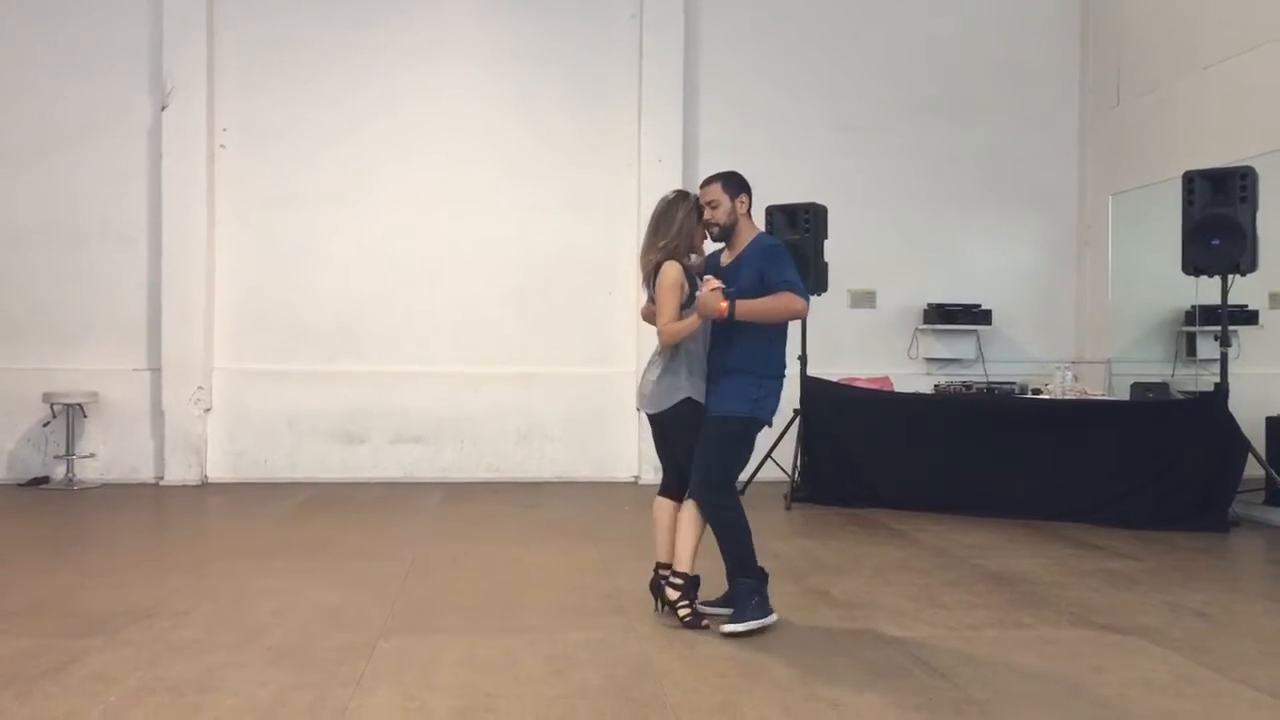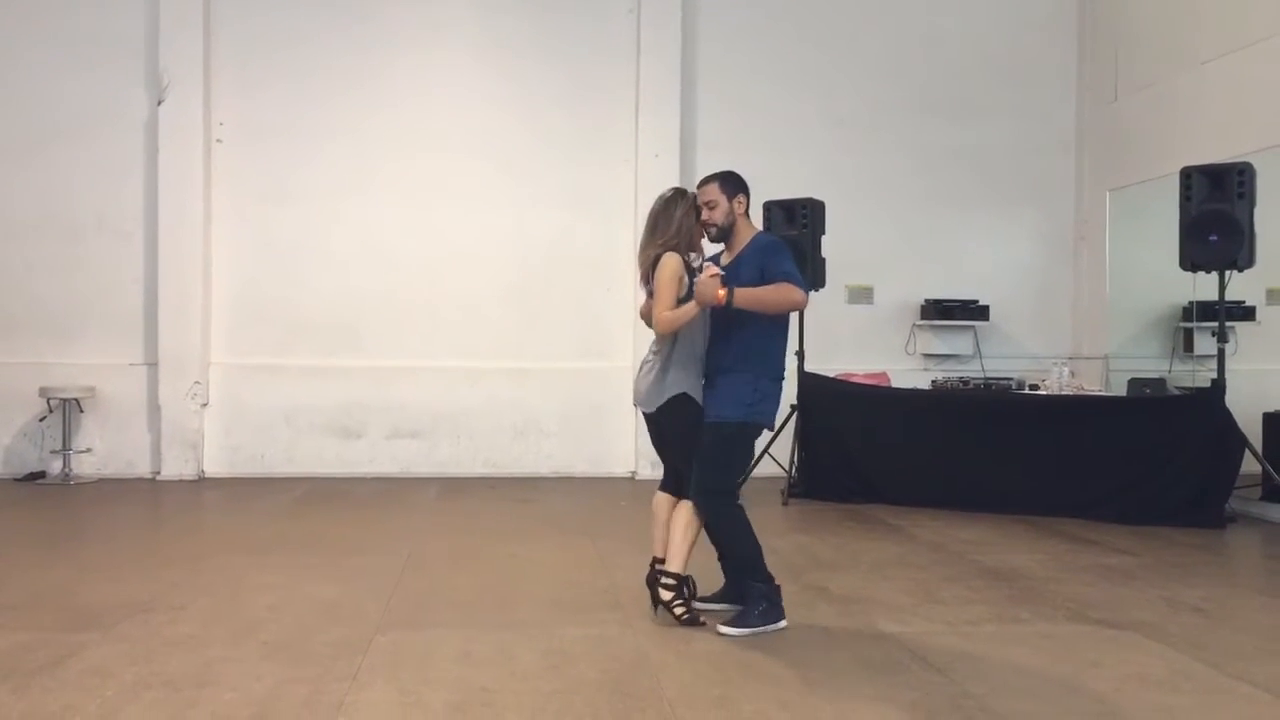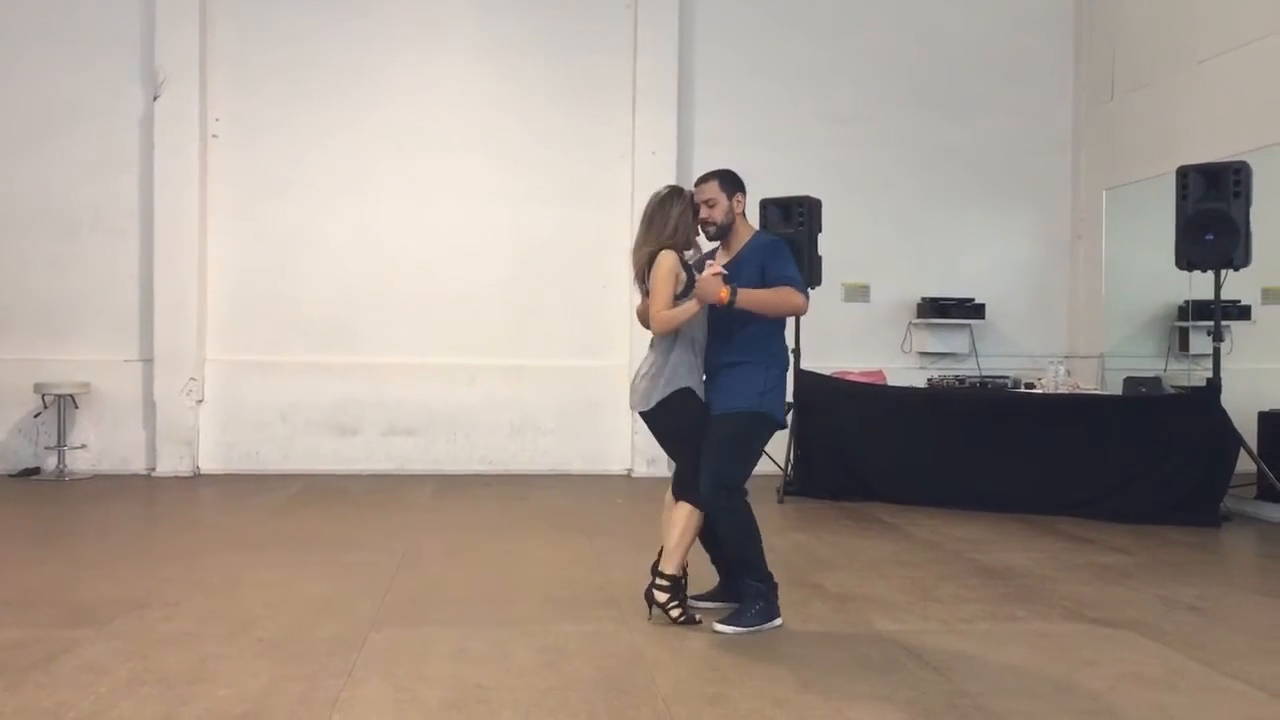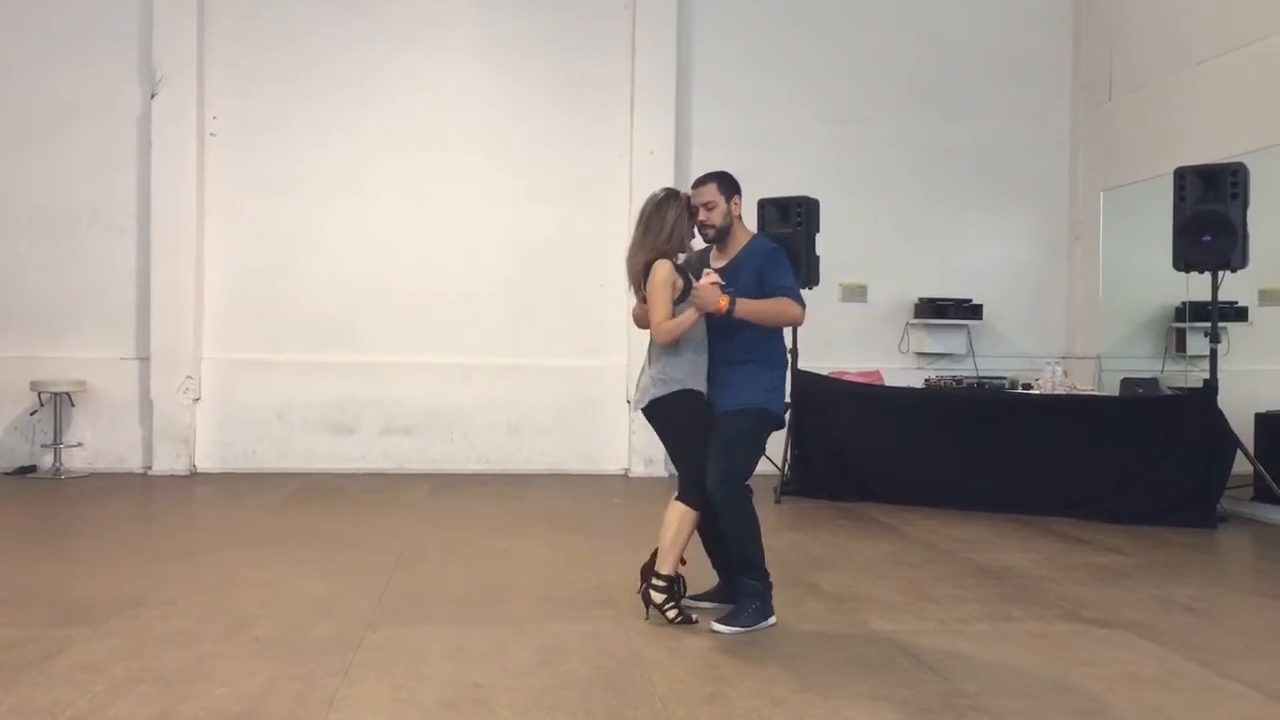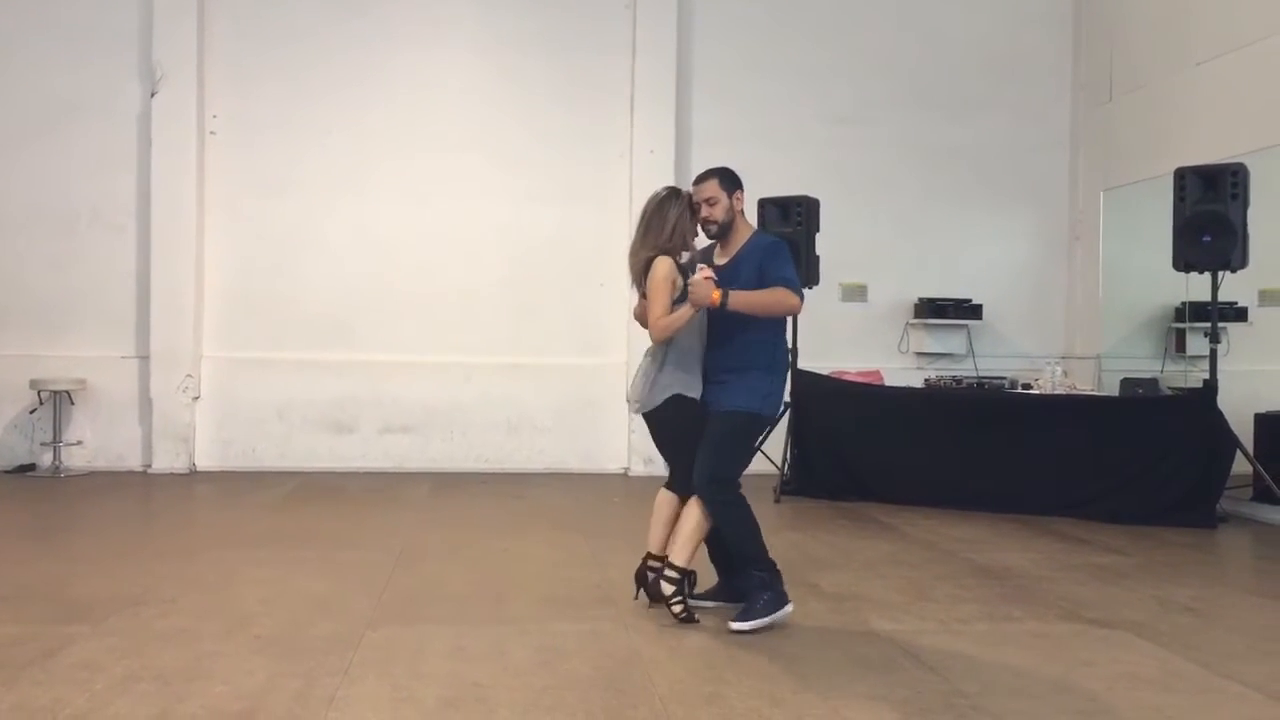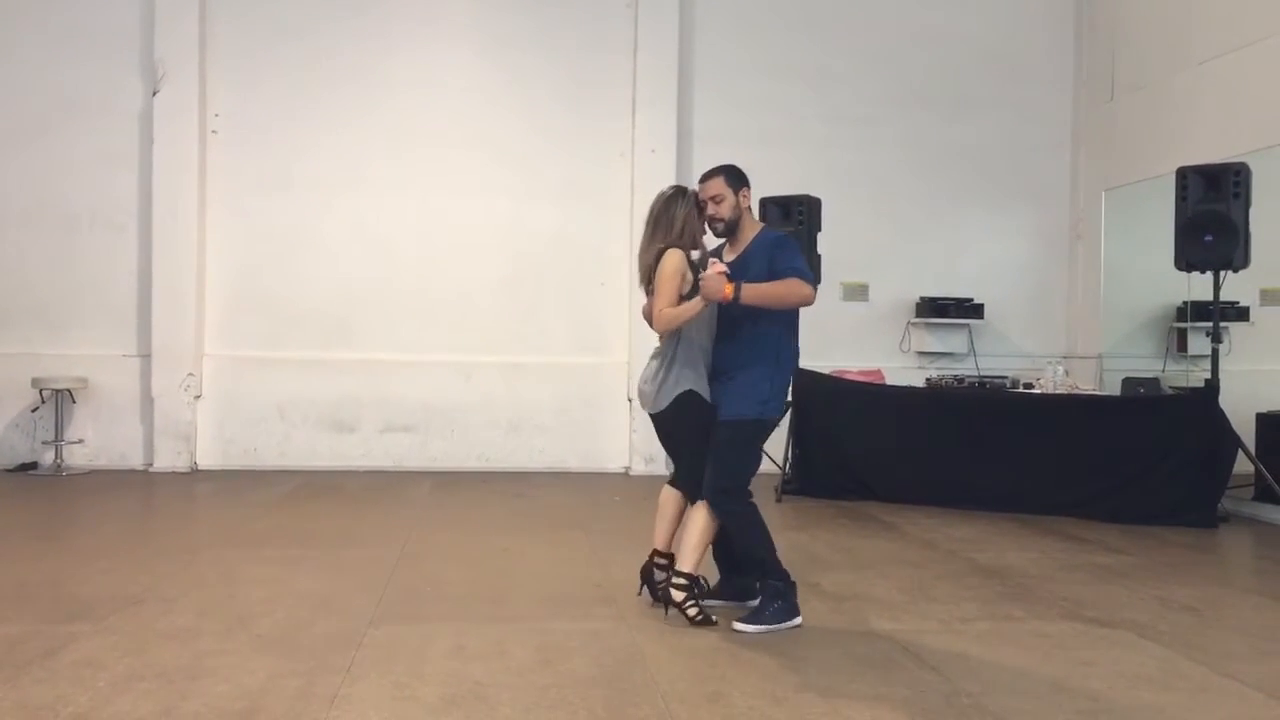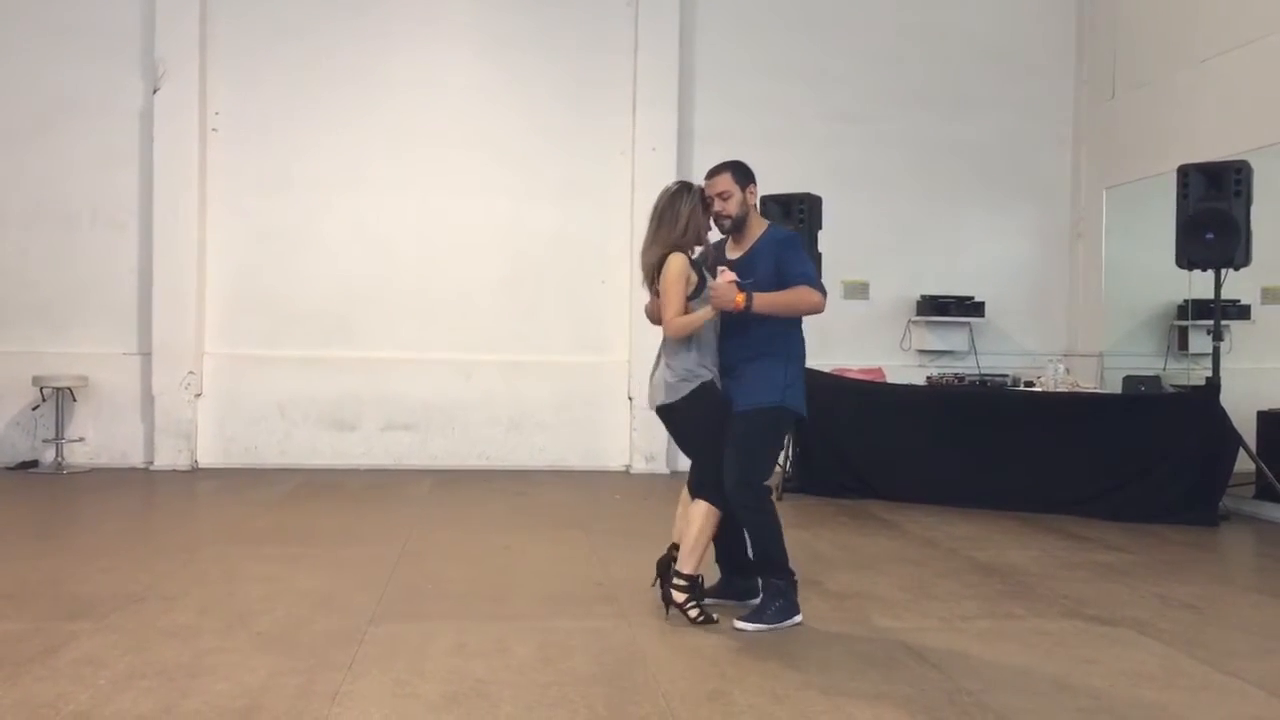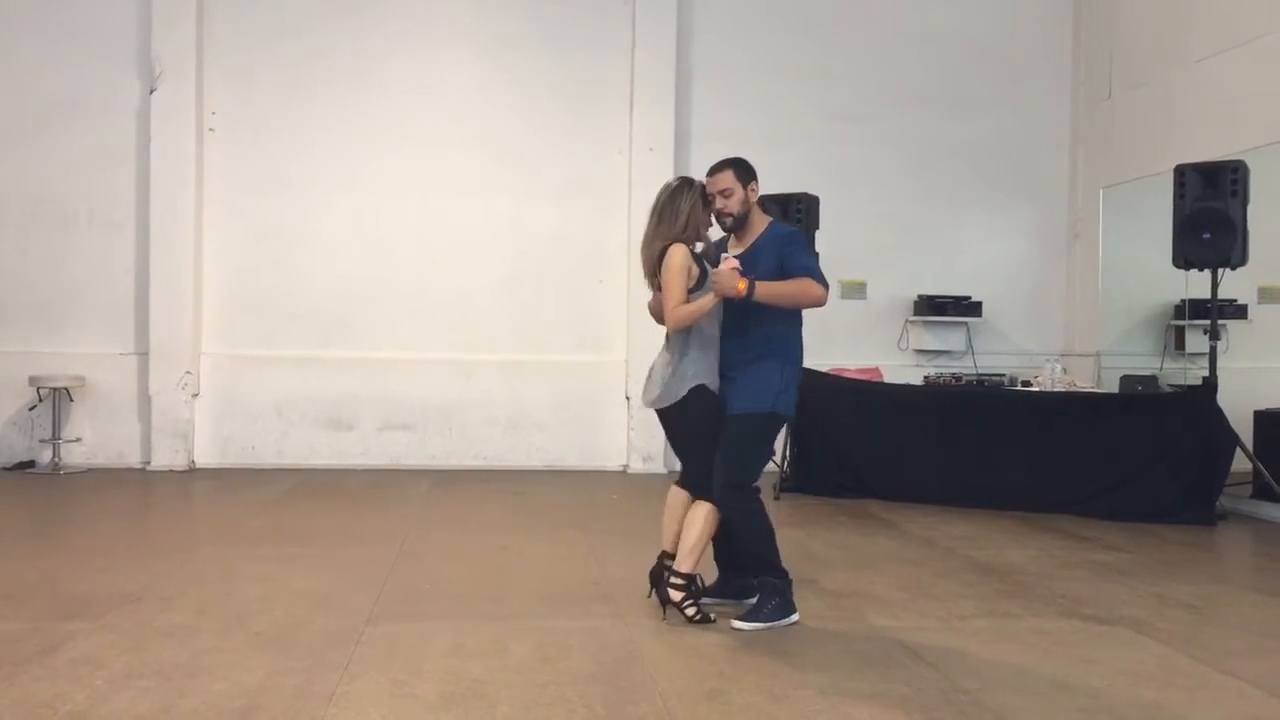
dt=0.2s
person 1, frame 1
left shoulder: (769, 252)
right shoulder: (711, 263)
left elbow: (796, 304)
left wrist: (726, 308)
left hip: (747, 391)
right hip: (717, 390)
left knee: (710, 485)
right knee: (710, 488)
left ankle: (754, 596)
right ankle: (742, 589)
person 1, frame 2
left shoulder: (768, 250)
right shoulder: (713, 264)
left elbow: (796, 296)
left wrist: (724, 295)
left hip: (746, 392)
right hip: (718, 391)
left knee: (712, 492)
right knee: (709, 491)
left ankle: (765, 600)
right ankle: (739, 586)
person 1, frame 3
left shoulder: (768, 250)
right shoulder: (706, 263)
left elbow: (796, 300)
left wrist: (727, 294)
left hip: (752, 391)
right hip: (716, 390)
left knee: (721, 488)
right knee: (700, 488)
left ankle: (762, 598)
right ankle: (733, 582)
person 1, frame 4
left shoulder: (766, 254)
right shoulder: (697, 263)
left elbow: (793, 311)
left wrist: (724, 302)
right wrist: (645, 313)
left hip: (752, 391)
right hip: (711, 391)
left knee: (726, 485)
right knee: (699, 487)
left ankle: (757, 596)
right ankle: (732, 581)
person 1, frame 5
left shoulder: (768, 250)
right shoulder: (703, 260)
left elbow: (790, 301)
left wrist: (719, 296)
left hip: (751, 389)
right hip: (710, 389)
left knee: (714, 481)
right knee: (702, 482)
left ankle: (768, 588)
right ankle: (734, 580)
person 1, frame 6
left shoulder: (776, 245)
right shoulder: (712, 258)
left elbow: (804, 291)
left wrist: (732, 291)
left hip: (755, 389)
right hip: (719, 388)
left knee: (725, 488)
right knee: (714, 486)
left ankle: (780, 595)
right ankle: (737, 579)
person 1, frame 7
left shoulder: (782, 245)
right shoulder: (711, 254)
left elbow: (813, 298)
left wrist: (741, 299)
right wrist: (659, 308)
left hip: (766, 390)
right hip: (725, 386)
left knee: (745, 484)
left ankle: (781, 598)
right ankle: (737, 580)
person 1, frame 8
left shoulder: (784, 240)
right shoulder: (717, 251)
left elbow: (815, 291)
left wrist: (744, 286)
right wrist: (661, 305)
left hip: (763, 388)
right hip: (723, 385)
left knee: (733, 485)
right knee: (711, 482)
left ankle: (777, 594)
right ankle: (735, 578)
person 2, frame 1
left shoulder: (680, 268)
right shoulder: (673, 268)
left elbow: (649, 313)
right elbow: (667, 332)
right wrist: (704, 312)
left hip: (665, 391)
right hip: (678, 393)
left knee: (674, 480)
left ankle: (663, 573)
person 2, frame 2
left shoulder: (675, 263)
right shoulder: (673, 260)
left elbow: (649, 313)
right elbow: (662, 322)
right wrist: (703, 300)
left hip: (662, 387)
right hip: (673, 388)
left knee: (676, 476)
left ankle: (661, 569)
right ankle: (673, 581)
person 2, frame 3
left shoulder: (671, 262)
right shoulder: (668, 258)
right elbow: (660, 321)
right wrist: (702, 299)
left hip: (667, 386)
right hip: (673, 387)
left knee: (687, 475)
right knee: (700, 484)
left ankle: (666, 566)
right ankle: (665, 583)
person 2, frame 4
left shoulder: (671, 267)
right shoulder: (663, 267)
left elbow: (645, 318)
right elbow: (661, 332)
right wrist: (701, 306)
left hip: (674, 388)
right hip: (675, 390)
left knee: (692, 479)
right knee: (698, 485)
left ankle: (660, 564)
right ankle: (662, 584)
person 2, frame 5
left shoulder: (674, 265)
right shoulder: (664, 264)
right elbow: (658, 328)
right wrist: (696, 302)
left hip: (672, 388)
right hip: (672, 390)
left knee: (683, 476)
left ankle: (653, 565)
person 2, frame 6
left shoulder: (683, 261)
right shoulder: (674, 258)
right elbow: (662, 321)
right wrist: (707, 296)
left hip: (674, 386)
right hip: (680, 387)
left knee: (688, 474)
left ankle: (659, 565)
right ankle: (683, 580)
person 2, frame 7
left shoulder: (686, 261)
right shoulder: (678, 260)
right elbow: (673, 326)
right wrist: (718, 305)
left hip: (679, 384)
right hip: (691, 385)
left knee: (706, 472)
right knee: (718, 483)
left ankle: (674, 560)
right ankle: (683, 583)
person 2, frame 8
left shoulder: (689, 254)
right shoulder: (679, 252)
right elbow: (674, 317)
left wrist: (719, 286)
right wrist: (719, 293)
left hip: (677, 383)
right hip: (689, 384)
left knee: (694, 474)
right knee: (711, 484)
left ankle: (667, 565)
right ankle: (680, 582)
